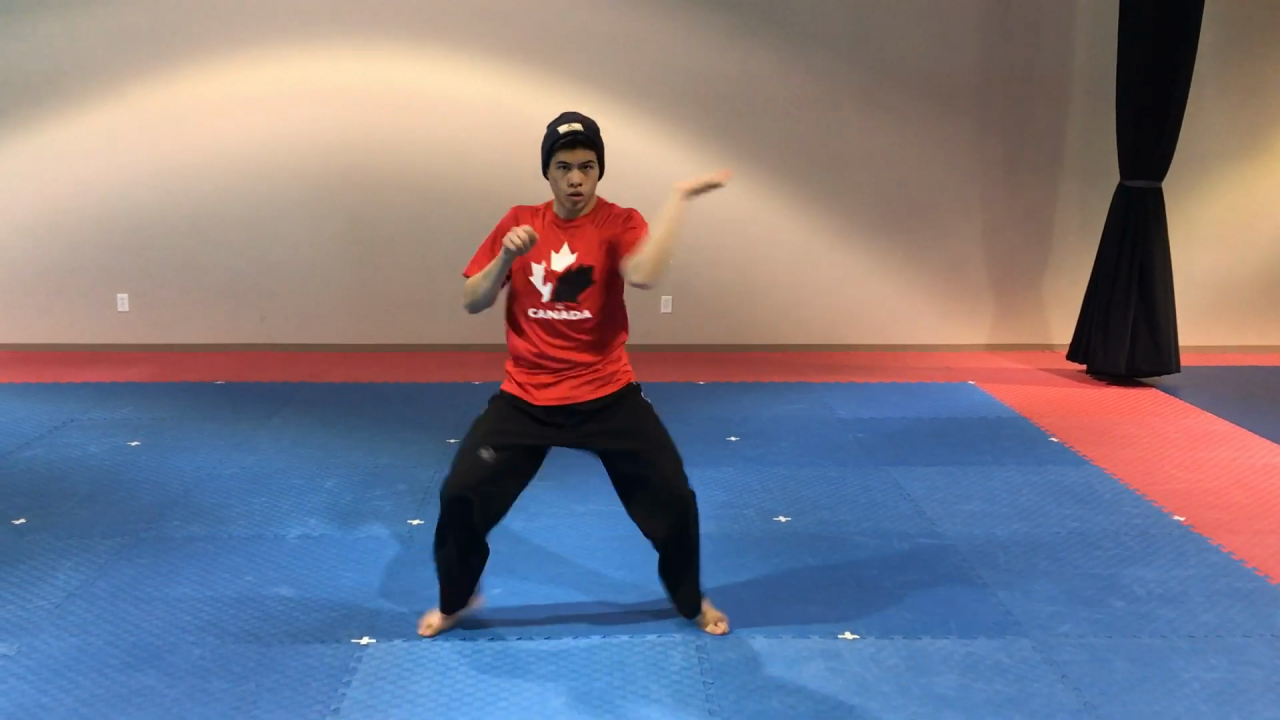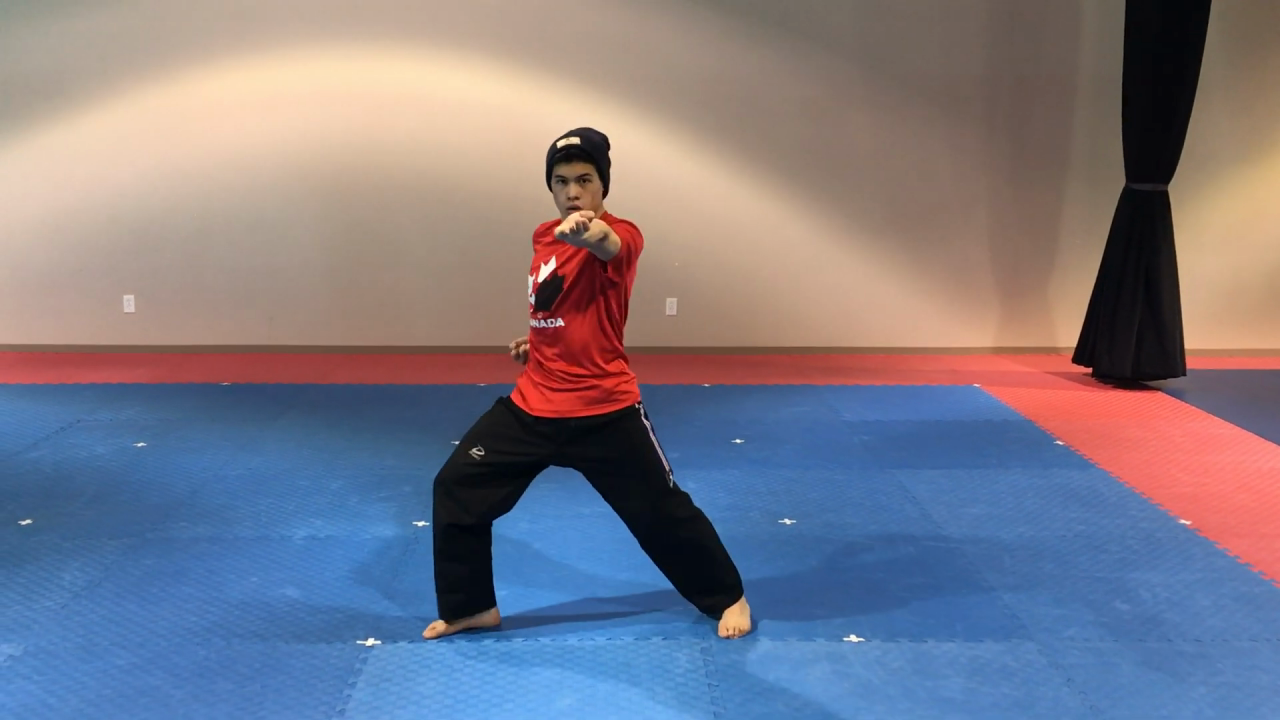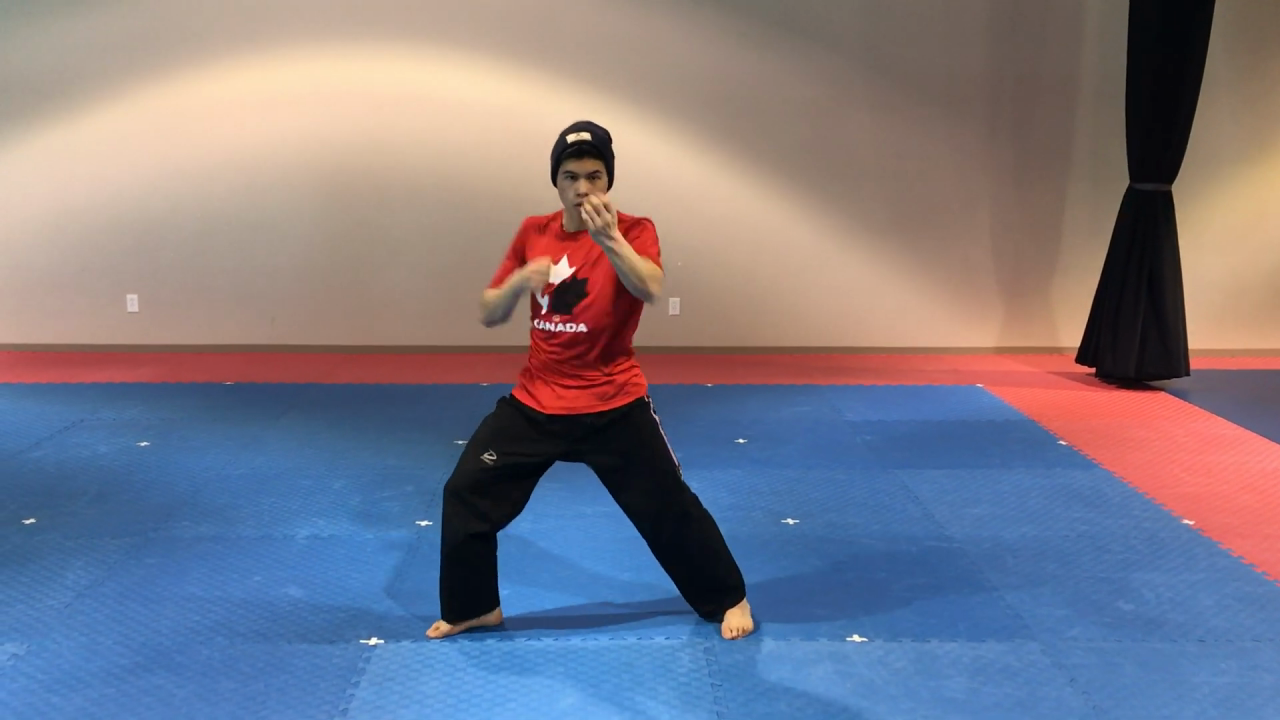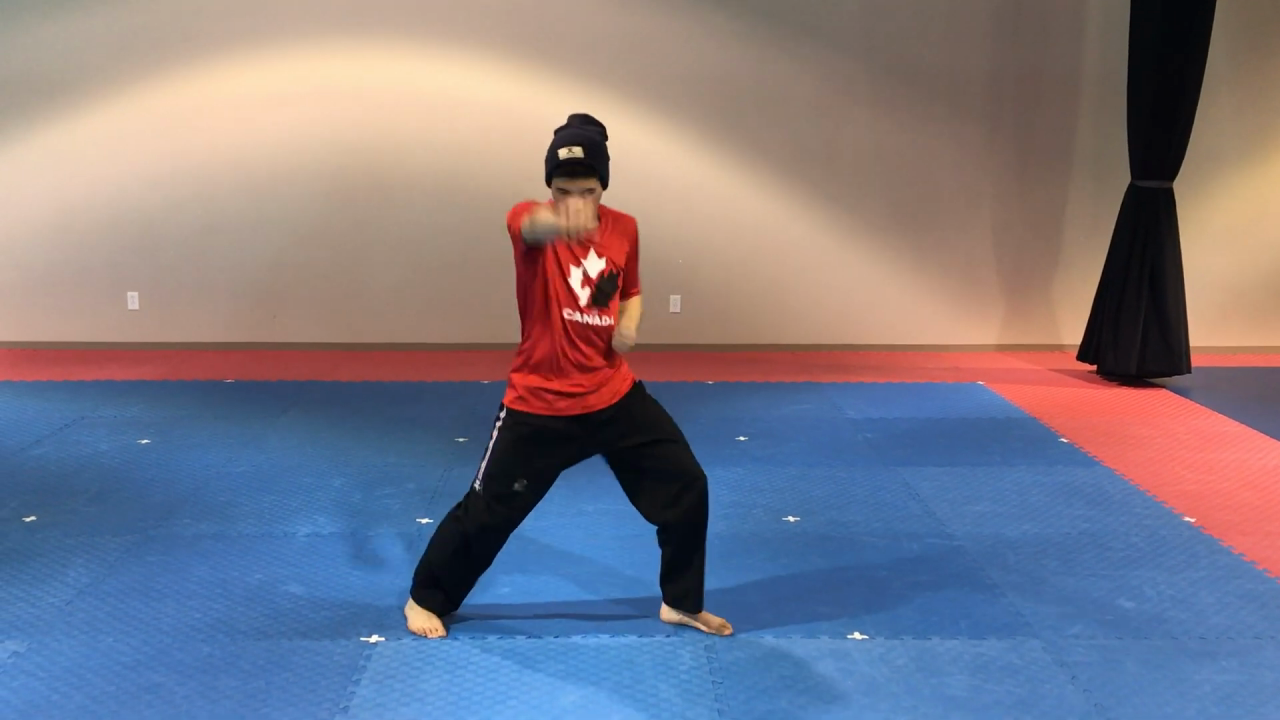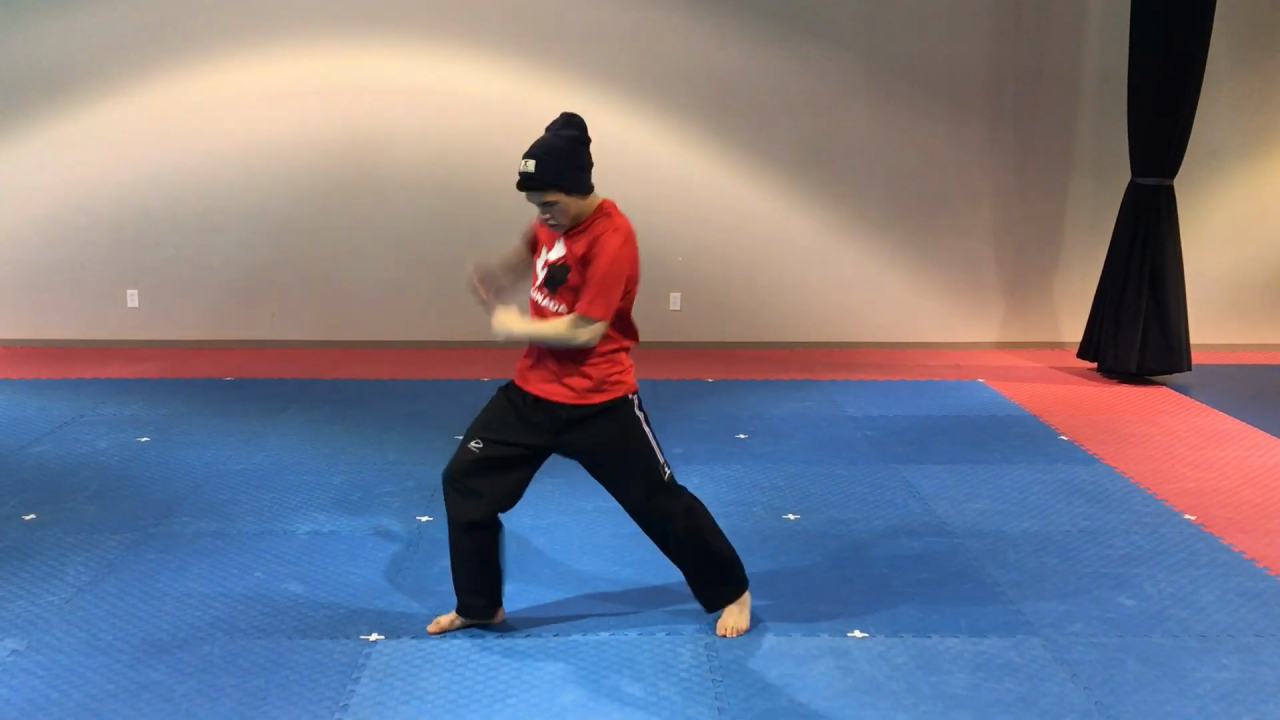
dt=0.3s
person 1, frame 1
left shoulder: (622, 223)
right shoulder: (520, 222)
left elbow: (640, 274)
right elbow: (472, 300)
left wrist: (679, 198)
right wrist: (506, 258)
left hip: (607, 393)
right hip: (526, 396)
left knee: (671, 492)
right knee: (465, 491)
left ankle: (689, 599)
right ankle: (454, 598)
person 1, frame 2
left shoulder: (621, 236)
right shoulder: (543, 235)
left elbow: (603, 245)
left wrist: (584, 231)
right wrist: (530, 337)
left hip: (605, 411)
right hip: (531, 405)
left knee: (662, 512)
right knee: (455, 487)
left ankle: (728, 597)
right ankle: (472, 606)
person 1, frame 3
left shoulder: (635, 232)
right shoulder: (533, 232)
left elbow: (649, 289)
right elbow: (490, 314)
left wrist: (610, 238)
right wrist: (518, 283)
left hip: (616, 406)
right hip: (535, 402)
left knee: (670, 508)
right knee: (466, 491)
left ankle: (728, 599)
right ankle: (474, 606)
person 1, frame 4
left shoulder: (622, 228)
right shoulder: (532, 221)
right elbow: (532, 224)
left wrist: (629, 323)
right wrist: (561, 217)
left hip: (614, 397)
right hip: (539, 403)
left knee: (684, 487)
right knee: (486, 508)
left ankle: (682, 601)
right ankle: (427, 597)
person 1, frame 5
left shoulder: (613, 235)
right shoulder: (551, 217)
left elbow: (583, 331)
right elbow: (530, 257)
left wrist: (516, 326)
right wrist: (497, 278)
left hip: (602, 399)
right hip: (533, 390)
left knee: (660, 503)
right knee: (464, 480)
left ankle: (731, 593)
right ankle: (478, 604)
